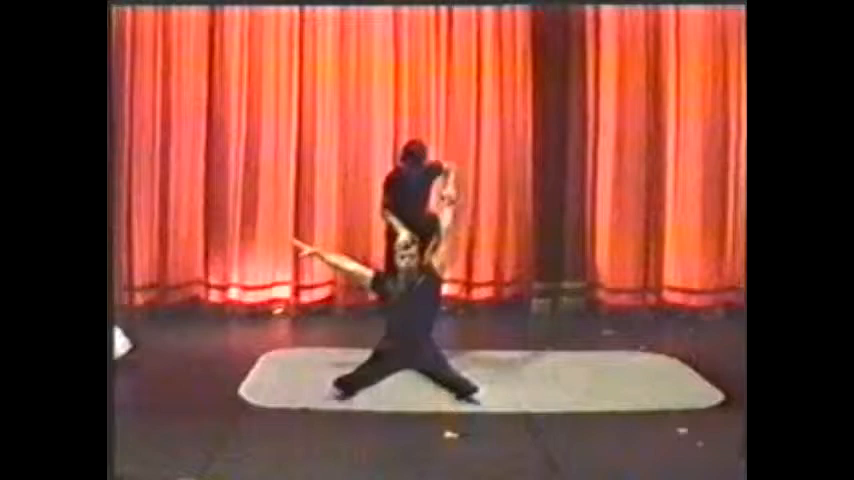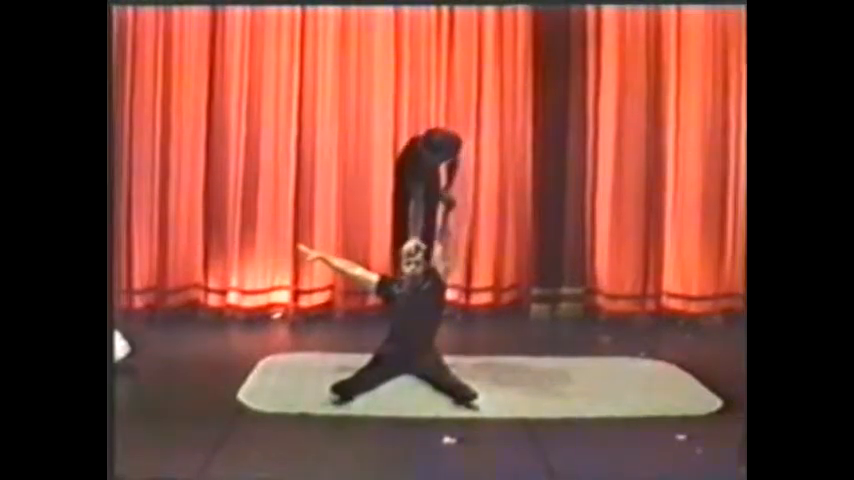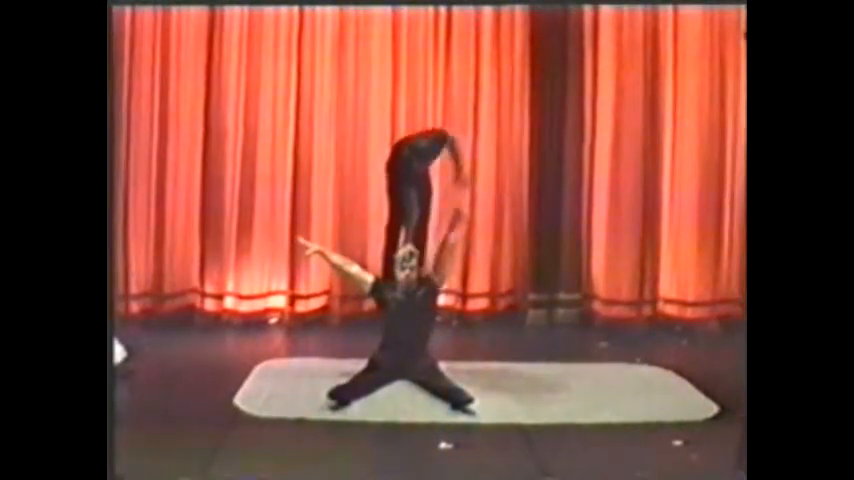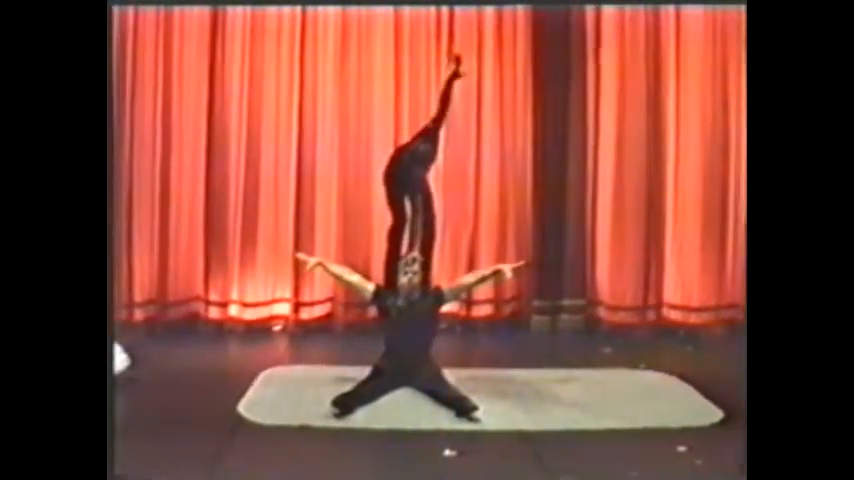
dt=1s
person 1, frame 1
left shoulder: (429, 278)
right shoulder: (388, 284)
left elbow: (441, 242)
right elbow: (349, 265)
left wrist: (448, 207)
right wrist: (317, 252)
left hip: (423, 349)
right hip: (392, 349)
left knee: (455, 382)
right knee: (357, 380)
left ankle: (465, 393)
right ankle: (346, 390)
person 1, frame 2
left shoulder: (434, 283)
right shoulder: (393, 287)
left elbow: (442, 246)
right elbow: (356, 271)
right wrist: (322, 256)
left hip: (424, 355)
right hip: (393, 354)
left knee: (457, 391)
right knee: (360, 382)
left ankle: (465, 400)
right ankle: (344, 396)
person 1, frame 3
left shoulder: (428, 290)
right shoulder: (385, 290)
left elbow: (444, 256)
right elbow: (351, 268)
left wrist: (454, 226)
right wrist: (321, 250)
left hip: (420, 363)
right hip: (387, 361)
left knee: (457, 396)
right knee: (350, 391)
left ankle: (461, 405)
right ankle: (340, 400)
person 1, frame 4
left shoulder: (432, 299)
right shoulder: (386, 298)
left elbow: (465, 282)
right elbow: (352, 277)
left wrist: (495, 270)
right wrist: (321, 262)
left hip: (423, 369)
right hip: (390, 368)
left knee: (462, 405)
right knee: (349, 401)
person 2, frame 1
left shoulder: (431, 170)
right shoulder: (394, 178)
left elbow: (449, 169)
right elbow: (385, 209)
left wrist: (448, 188)
left hip: (420, 222)
person 2, frame 2
left shoulder: (453, 143)
right shoulder: (414, 155)
left elbow: (453, 162)
right elbow: (423, 194)
left wrist: (447, 188)
left hip: (429, 173)
right hip: (409, 172)
left knee: (430, 220)
right knee: (403, 220)
person 2, frame 3
left shoulder: (437, 140)
right shoulder: (400, 161)
left elbow: (451, 141)
right elbow: (408, 211)
left wrist: (459, 170)
left hip: (416, 173)
right hip: (403, 175)
left knee: (422, 217)
right knee: (398, 217)
right ankle: (389, 276)
person 2, frame 4
left shoulder: (429, 137)
left elbow: (442, 110)
left hip: (412, 179)
right hip: (403, 180)
left knee: (416, 223)
right knee: (410, 221)
left ankle: (423, 281)
